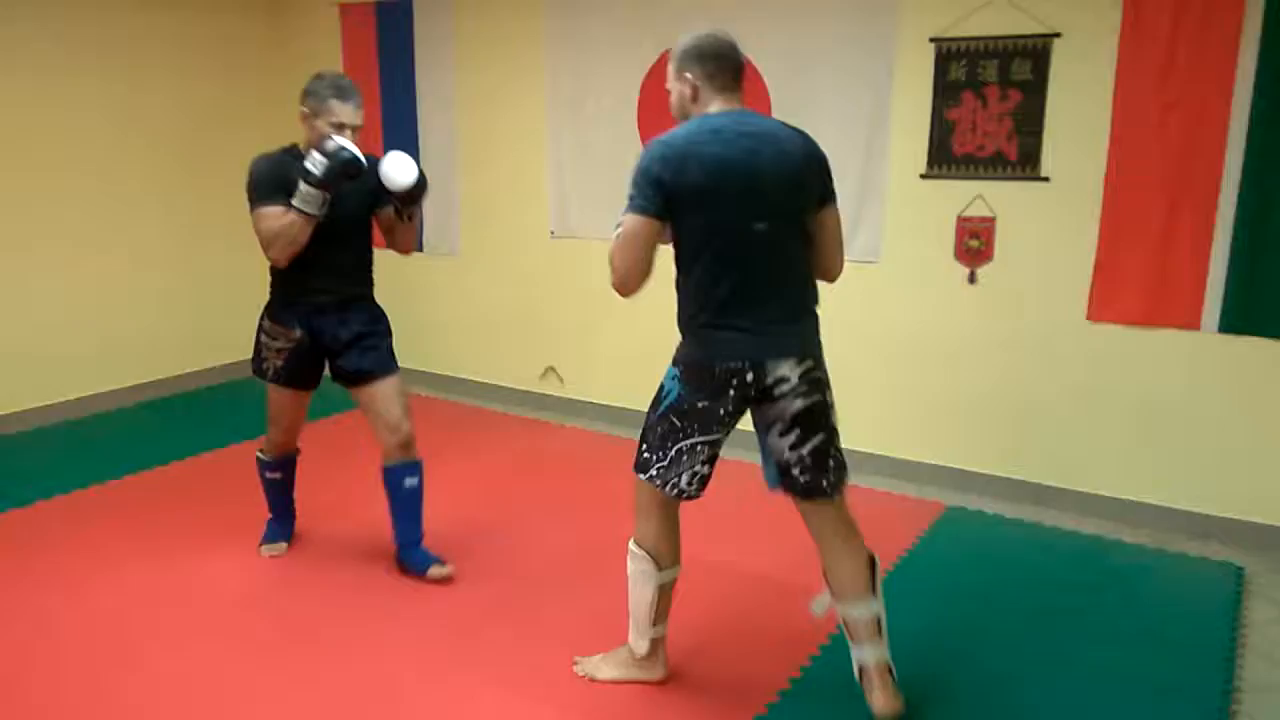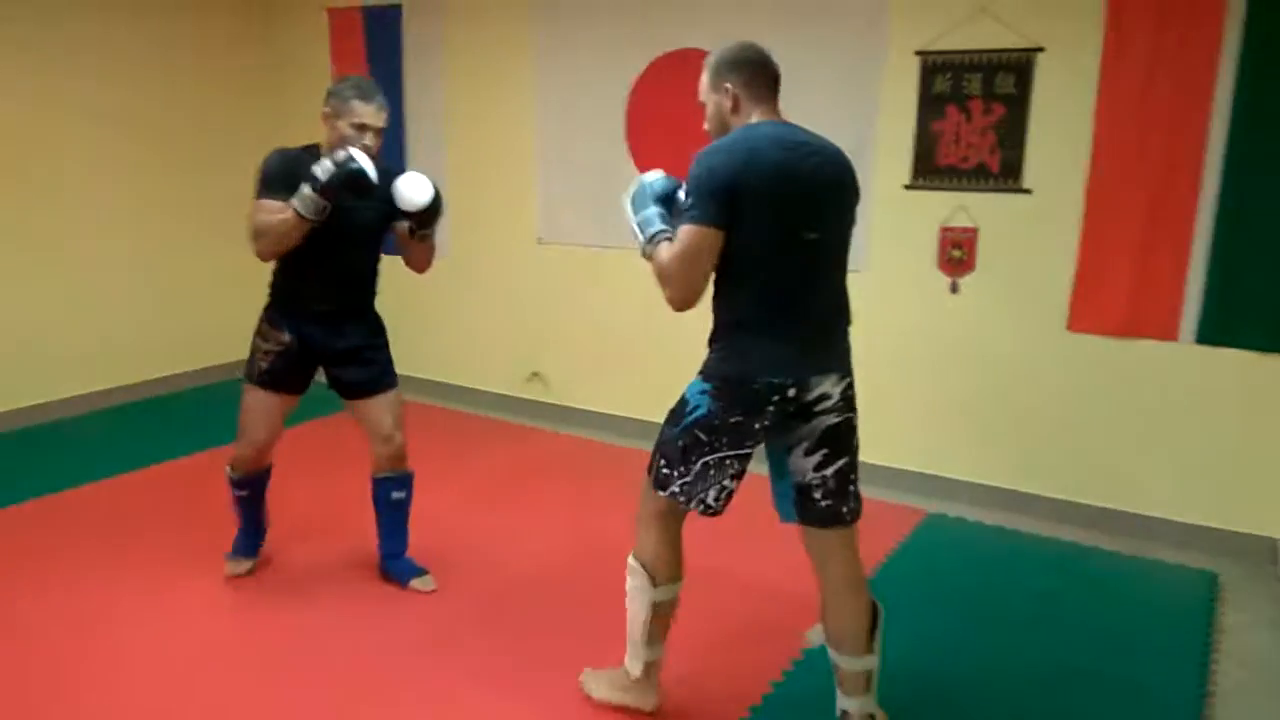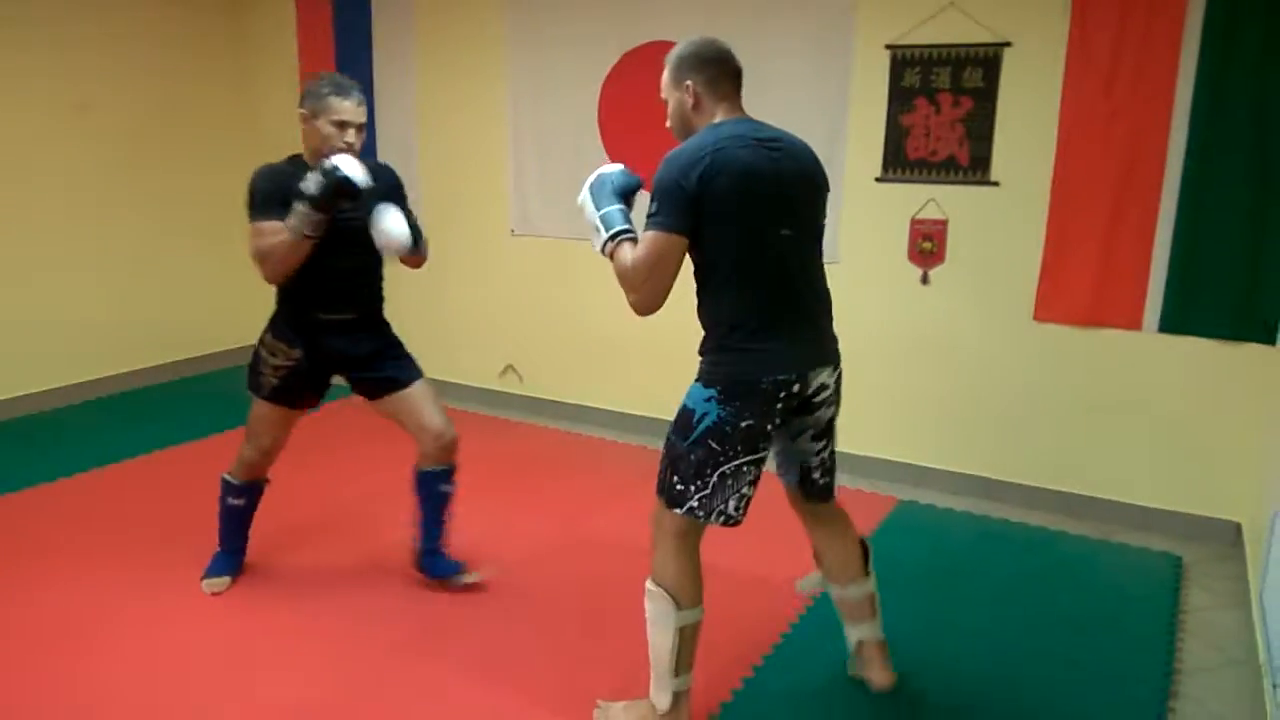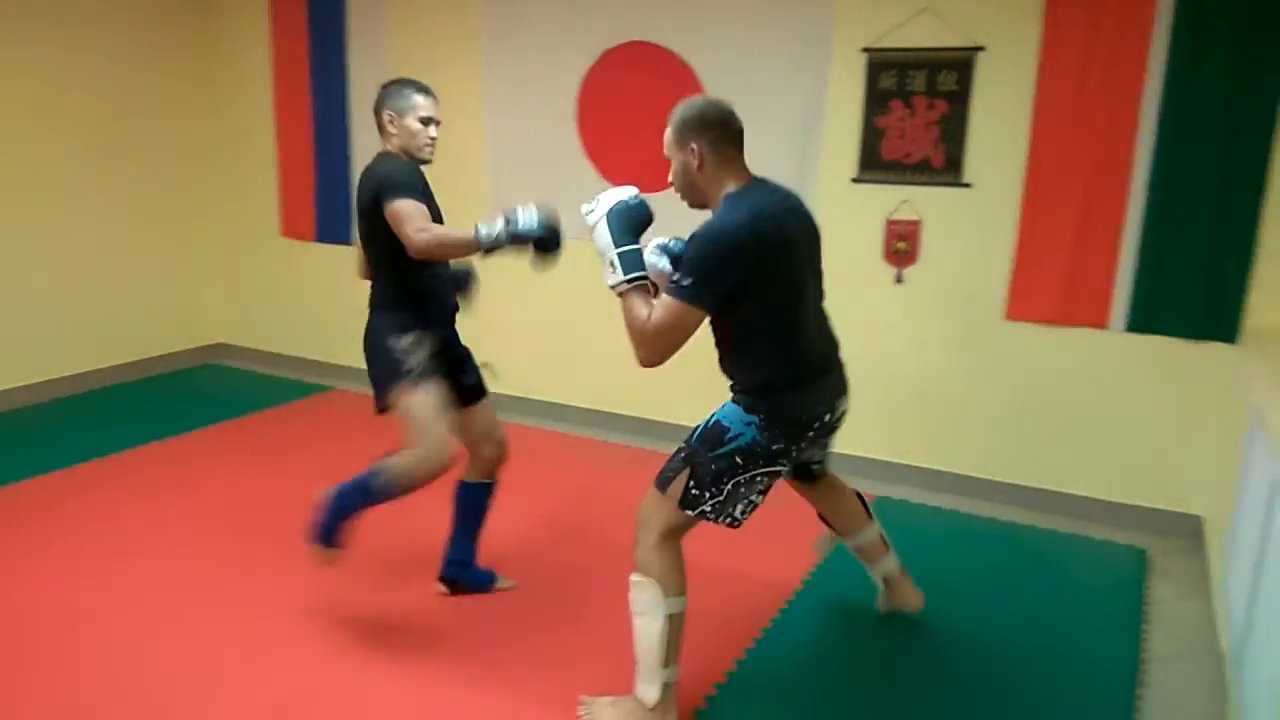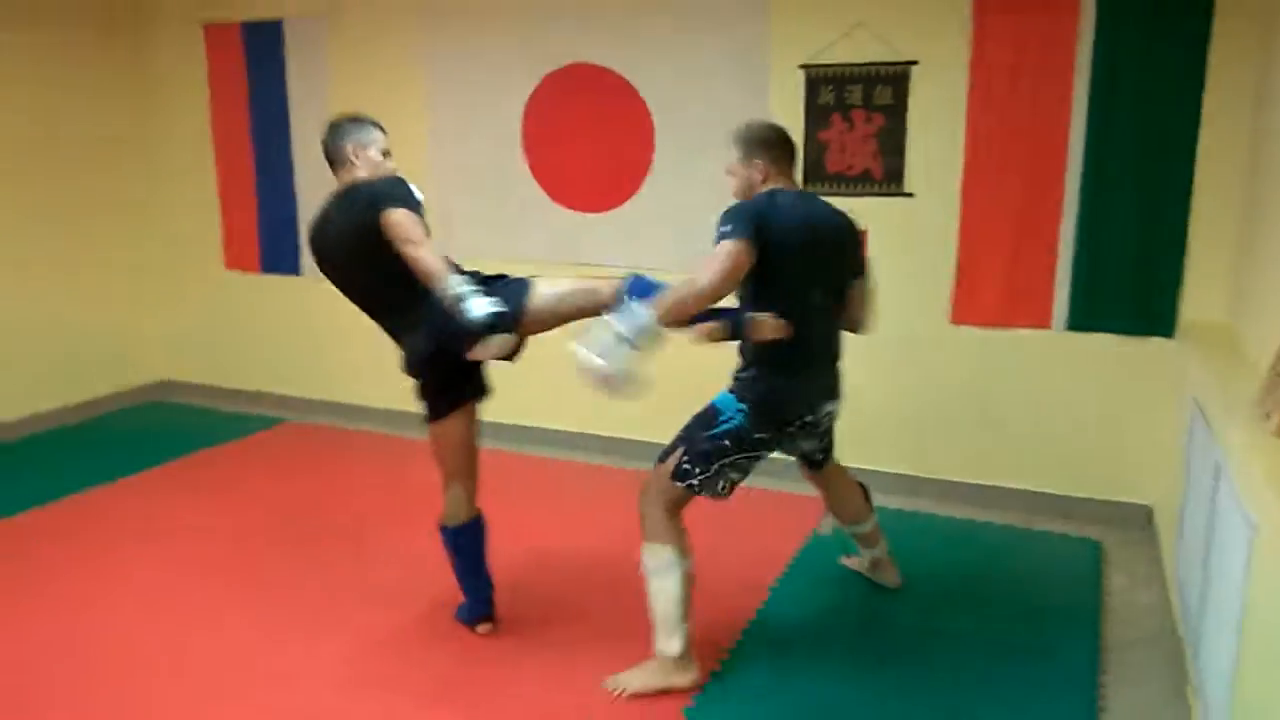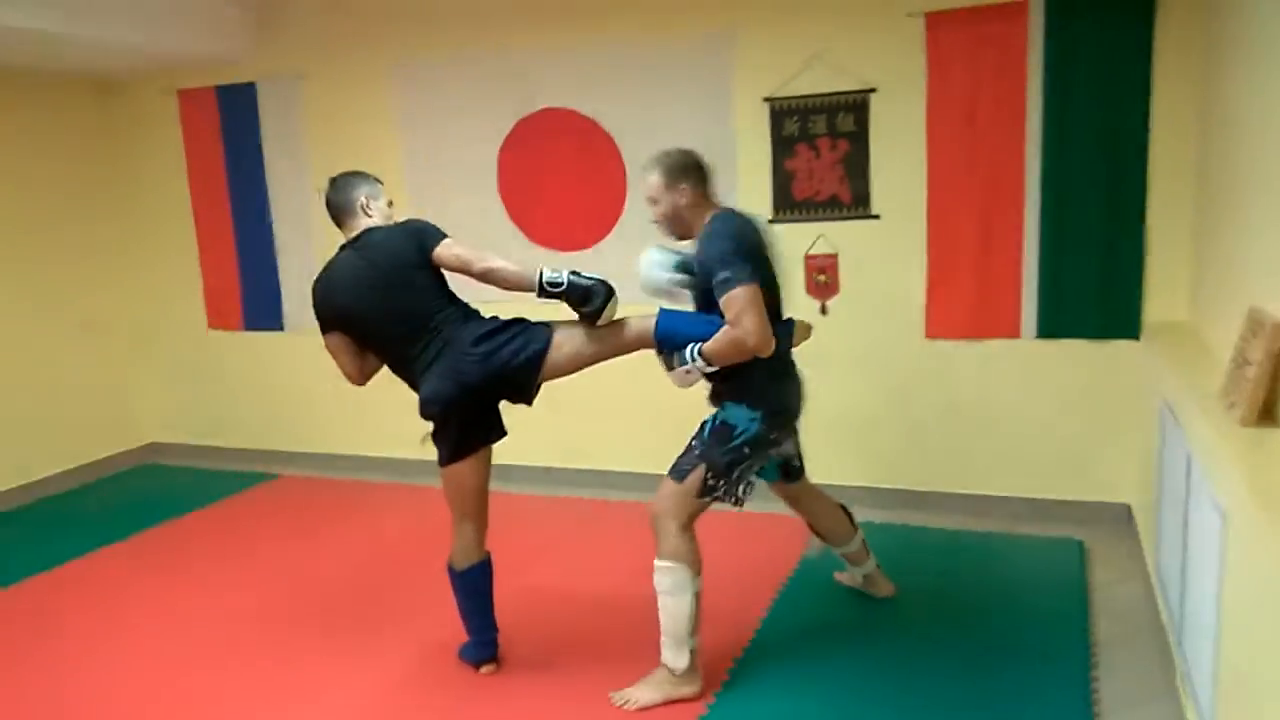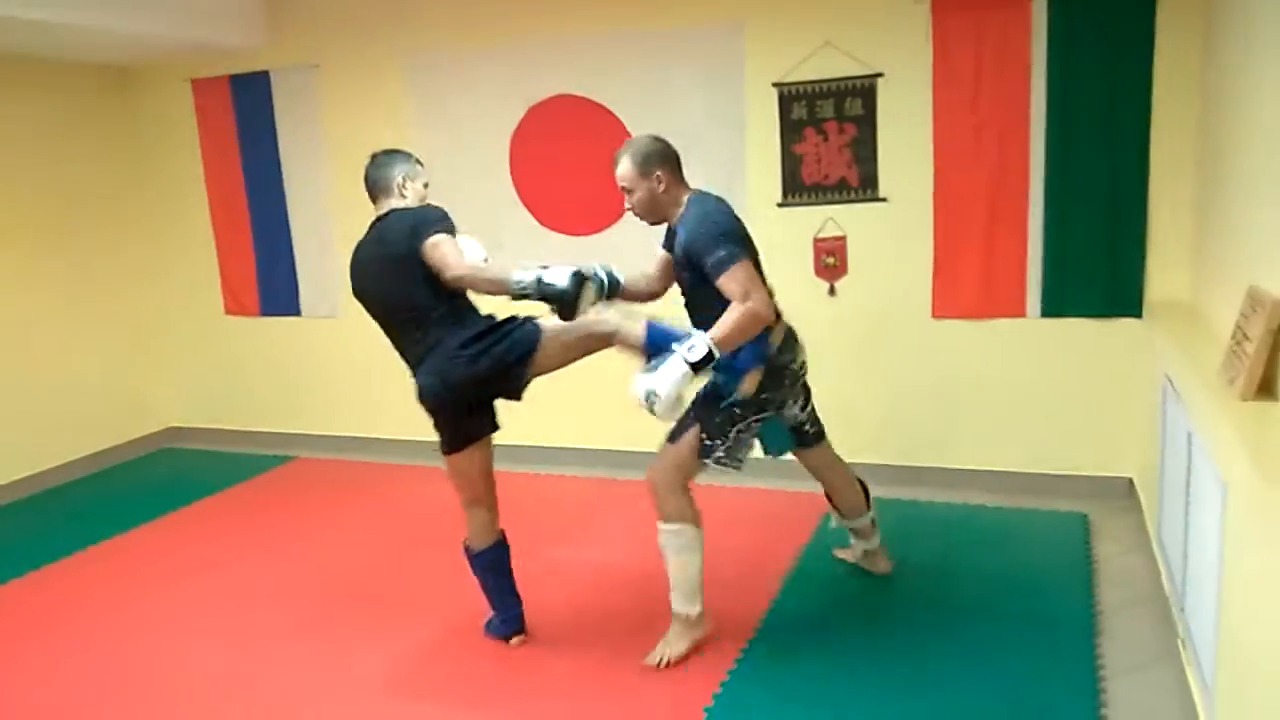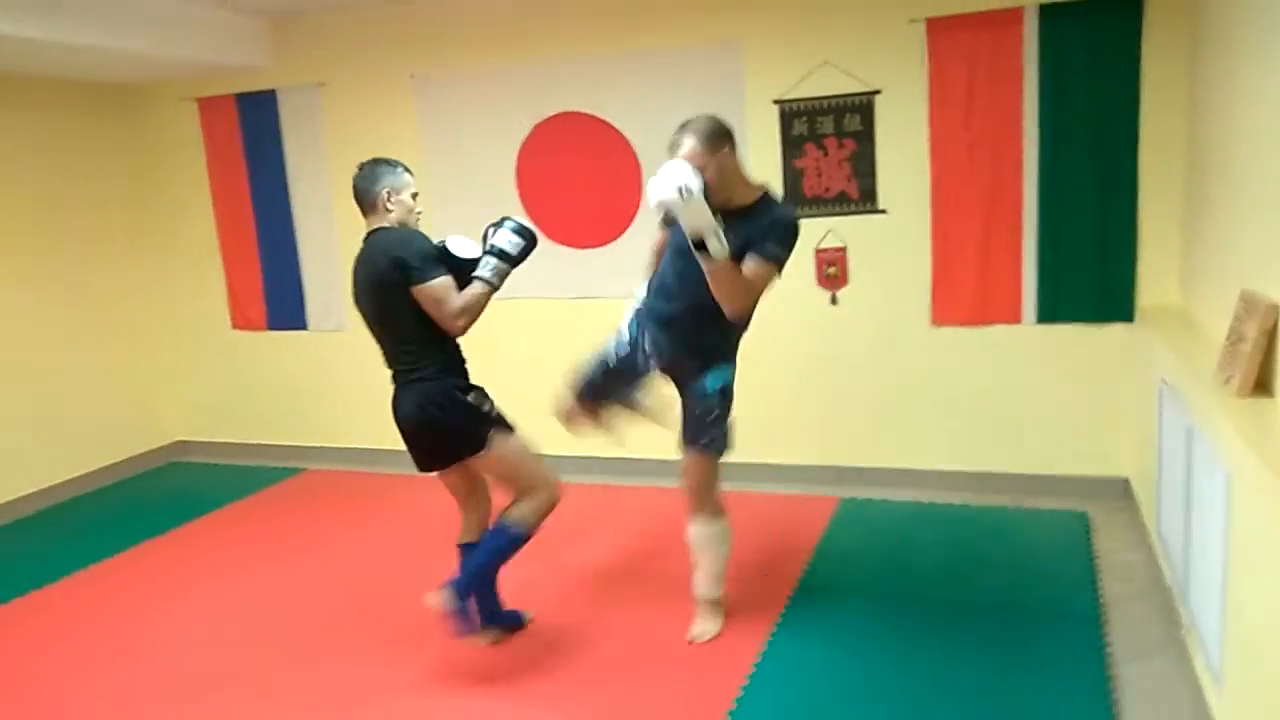
dt=0.3s
person 1, frame 1
left shoulder: (668, 153)
right shoulder: (801, 148)
left elbow: (625, 277)
right elbow: (829, 265)
left wrist: (635, 219)
left hip: (712, 359)
right hip: (794, 355)
left knee: (653, 494)
right knee: (827, 512)
left ankle: (645, 651)
person 1, frame 2
left shoulder: (721, 161)
right shoulder: (836, 164)
left elbow: (681, 290)
left wrist: (652, 218)
left hip: (742, 375)
right hip: (825, 375)
left knee: (660, 509)
right knee: (835, 542)
person 1, frame 3
left shoulder: (688, 165)
right shoulder: (801, 157)
left elbow: (644, 294)
left wrist: (609, 217)
left hip: (740, 377)
right hip: (815, 364)
left knee: (672, 531)
right knee: (818, 505)
right ankle: (871, 651)
person 1, frame 4
left shoulder: (721, 237)
right shoulder: (785, 205)
left elbow: (651, 347)
left wrist: (622, 255)
right wrist: (674, 267)
left hip: (772, 409)
right hip: (823, 392)
left knee: (656, 527)
right knee: (814, 482)
right ankle: (895, 584)
person 1, frame 5
left shoulder: (753, 213)
right shoulder: (843, 226)
left elbow: (712, 284)
right elbow: (853, 316)
left wrist: (633, 322)
left hip: (763, 395)
right hip: (821, 390)
left knee: (657, 498)
right knee: (823, 470)
left ankle: (672, 657)
right ankle: (877, 560)
person 1, frame 6
left shoulder: (718, 245)
right shoulder: (733, 228)
left elbow: (752, 337)
left wrist: (695, 357)
right wrist: (689, 275)
left hip: (752, 402)
right hip: (774, 393)
left knee: (669, 513)
right knee: (793, 487)
left ankle: (678, 670)
right ankle: (868, 574)
person 1, frame 7
left shoulder: (702, 220)
right shoulder: (687, 219)
left elbow: (757, 305)
right elbow: (656, 282)
left wrist: (690, 357)
right wrist: (606, 284)
left hip: (755, 370)
right hip: (774, 363)
left knee: (665, 475)
right knee: (817, 457)
left ankle: (688, 620)
right ankle: (872, 547)
person 1, frame 8
left shoulder: (775, 221)
right shoulder: (684, 199)
left elbow: (735, 304)
left wrist: (705, 230)
left hip: (706, 361)
right hip: (648, 330)
left knee: (696, 485)
right knee: (574, 412)
left ankle: (710, 599)
right ankle: (622, 401)
person 2, frame 1
left shoulder: (367, 170)
right shoulder: (271, 169)
left elbow: (403, 244)
right elbow: (277, 249)
left wrist: (409, 204)
right wrist: (316, 186)
left hip: (358, 317)
right hip: (293, 319)
left knee: (398, 432)
right knee: (280, 436)
left ankle: (411, 548)
right ankle: (281, 520)
person 2, frame 2
left shoulder: (384, 181)
right shoulder: (285, 166)
left elbow: (419, 263)
right elbow: (265, 245)
left wrist: (424, 225)
right wrist: (318, 192)
left hip: (357, 328)
right hip: (290, 324)
left knee: (391, 446)
right knee: (252, 450)
left ankle: (394, 557)
right ankle: (248, 538)
person 2, frame 3
left shoulder: (380, 179)
right shoulder: (274, 181)
left elbow: (415, 258)
right elbow: (273, 268)
left wrist: (407, 239)
right wrist: (309, 203)
left hip: (367, 334)
right hip: (300, 336)
left knee: (438, 437)
right knee: (255, 456)
left ankle: (433, 556)
right ankle: (227, 555)
person 2, frame 4
left shoulder: (391, 178)
right shoulder: (391, 173)
left elbow: (369, 267)
right elbow: (419, 240)
left wrist: (446, 278)
right wrist: (507, 231)
left hip: (432, 334)
right hip: (403, 335)
left knee: (489, 450)
right knee: (434, 454)
left ankle: (460, 569)
right ankle: (341, 507)
person 2, frame 5
left shoulder: (320, 233)
right shoulder: (380, 193)
right elbow: (414, 246)
right wrist: (470, 300)
left hip: (425, 348)
right hip: (463, 314)
left knee: (457, 484)
right knee: (608, 291)
left ankle: (477, 605)
right ankle: (730, 320)
person 2, frame 6
left shoulder: (326, 287)
right shoulder: (407, 235)
left elbow: (358, 372)
right elbow: (480, 265)
right wrist: (561, 283)
left hip: (445, 391)
right hip: (486, 350)
left knee: (467, 525)
right knee: (631, 330)
left ankle: (482, 646)
person 2, frame 7
left shoulder: (361, 260)
right shoulder: (423, 217)
right elbow: (462, 268)
right wrist: (541, 282)
left hip: (438, 379)
right hip: (480, 348)
left knee: (478, 507)
right knee: (610, 325)
left ankle: (508, 618)
person 2, frame 8
left shoulder: (367, 263)
right shoulder: (406, 245)
right elbow: (457, 319)
left wrist: (455, 269)
right wrist: (497, 262)
left hip: (413, 402)
right hip: (445, 397)
left knee: (477, 504)
right knee: (540, 491)
left ankle: (488, 612)
right ankle: (463, 593)
